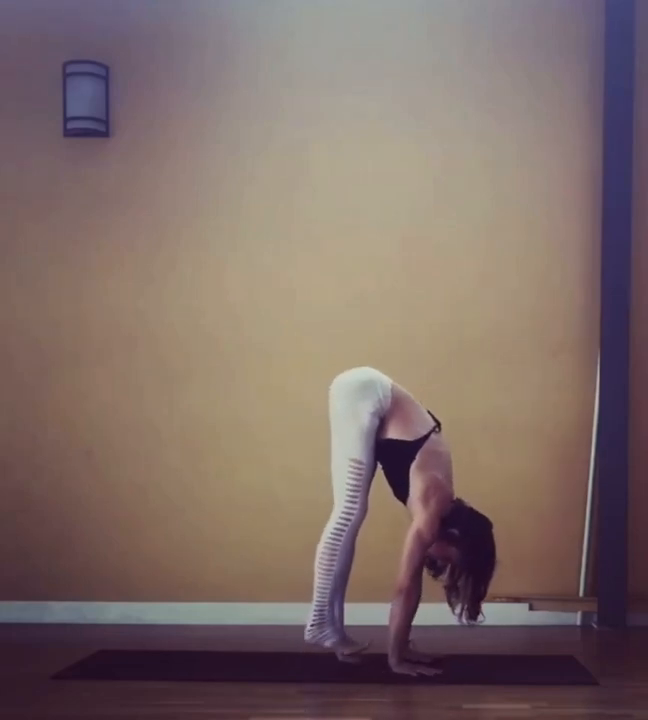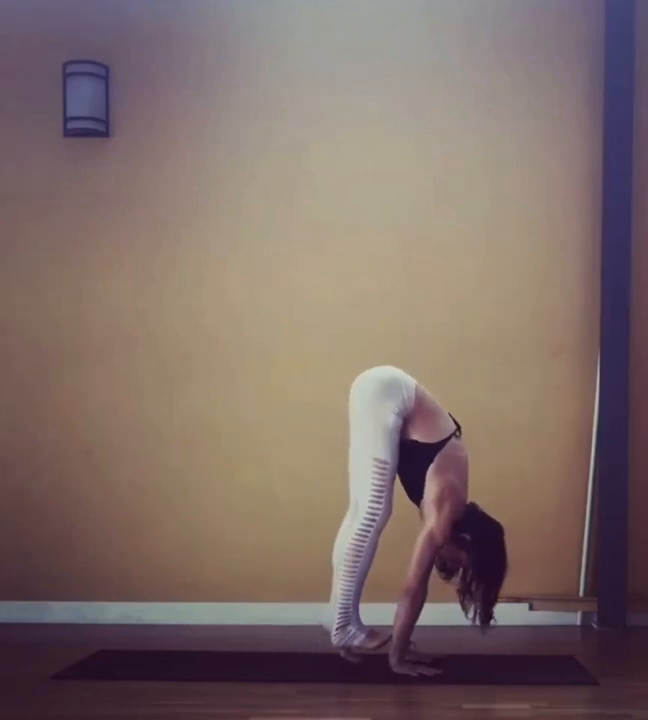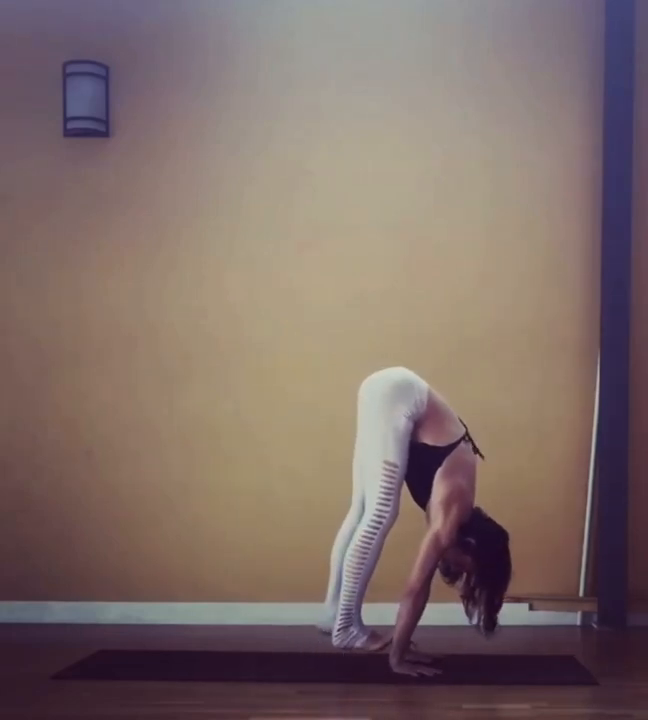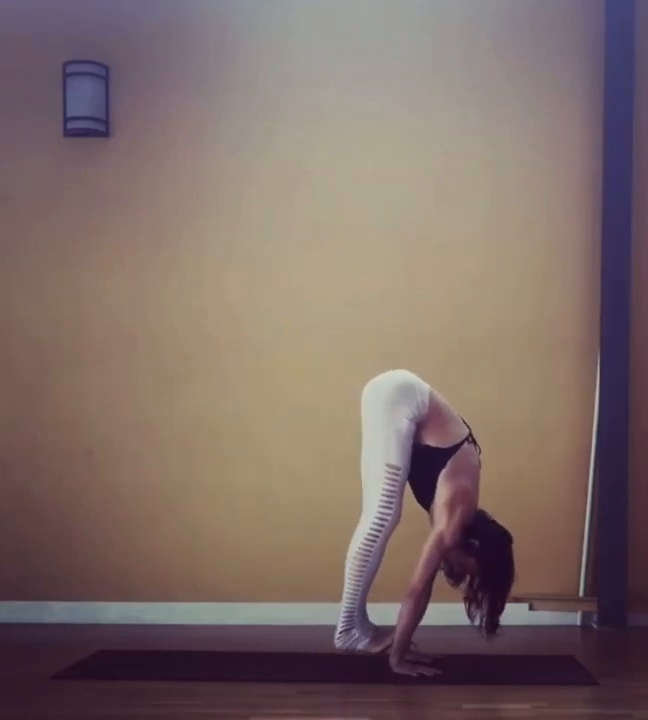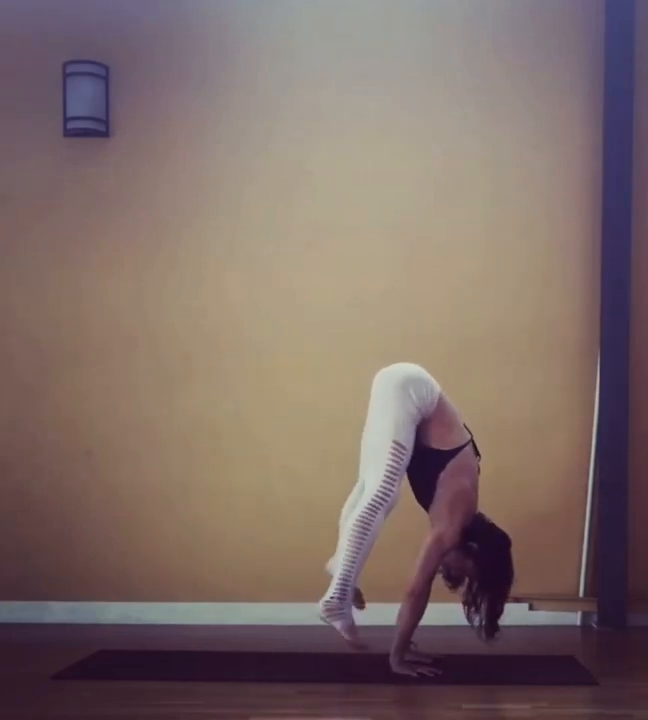
dt=0.5s
person 1, frame 1
left shoulder: (439, 509)
right shoulder: (431, 516)
left elbow: (411, 579)
right elbow: (406, 588)
left wrist: (401, 648)
right wrist: (396, 657)
left hip: (369, 395)
right hip: (364, 393)
left knee: (349, 515)
right knee: (350, 514)
left ankle: (333, 627)
right ankle: (321, 624)
person 1, frame 2
left shoulder: (449, 511)
right shoulder: (444, 520)
left elbow: (416, 584)
right elbow: (413, 588)
left wrist: (401, 645)
right wrist: (397, 657)
left hip: (385, 392)
left knee: (362, 512)
right knee: (373, 515)
left ankle: (339, 615)
right ankle: (344, 625)
person 1, frame 3
left shoulder: (454, 511)
right shoulder: (450, 523)
left elbow: (418, 585)
right elbow: (416, 589)
right wrist: (397, 657)
left hip: (392, 392)
left knee: (365, 511)
right knee: (379, 517)
left ankle: (334, 611)
right ankle: (345, 626)
person 1, frame 4
left shoulder: (460, 519)
right shoulder: (453, 526)
left elbow: (420, 586)
right elbow: (417, 589)
right wrist: (398, 657)
left knee: (376, 518)
right knee: (382, 519)
left ankle: (356, 622)
right ankle: (349, 629)
person 1, frame 5
left shoulder: (457, 517)
right shoulder: (452, 527)
left hip: (404, 388)
right hip: (406, 388)
right knee: (381, 494)
right ankle: (338, 598)
